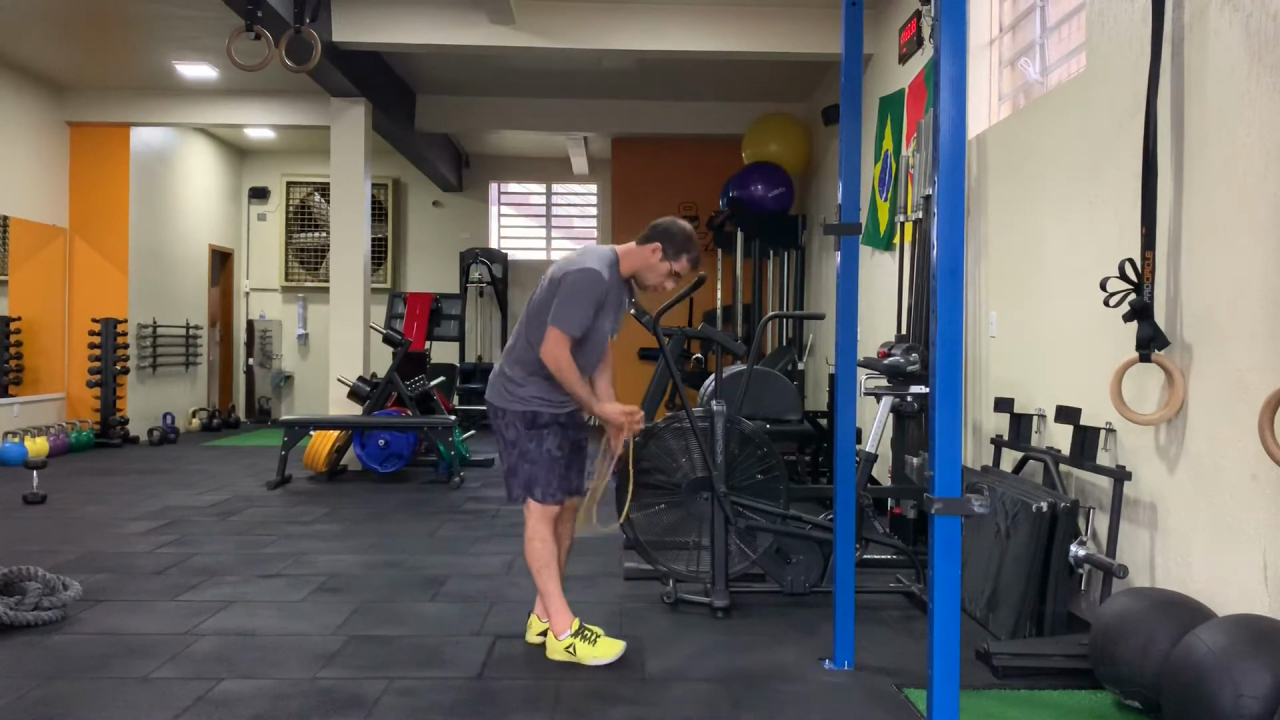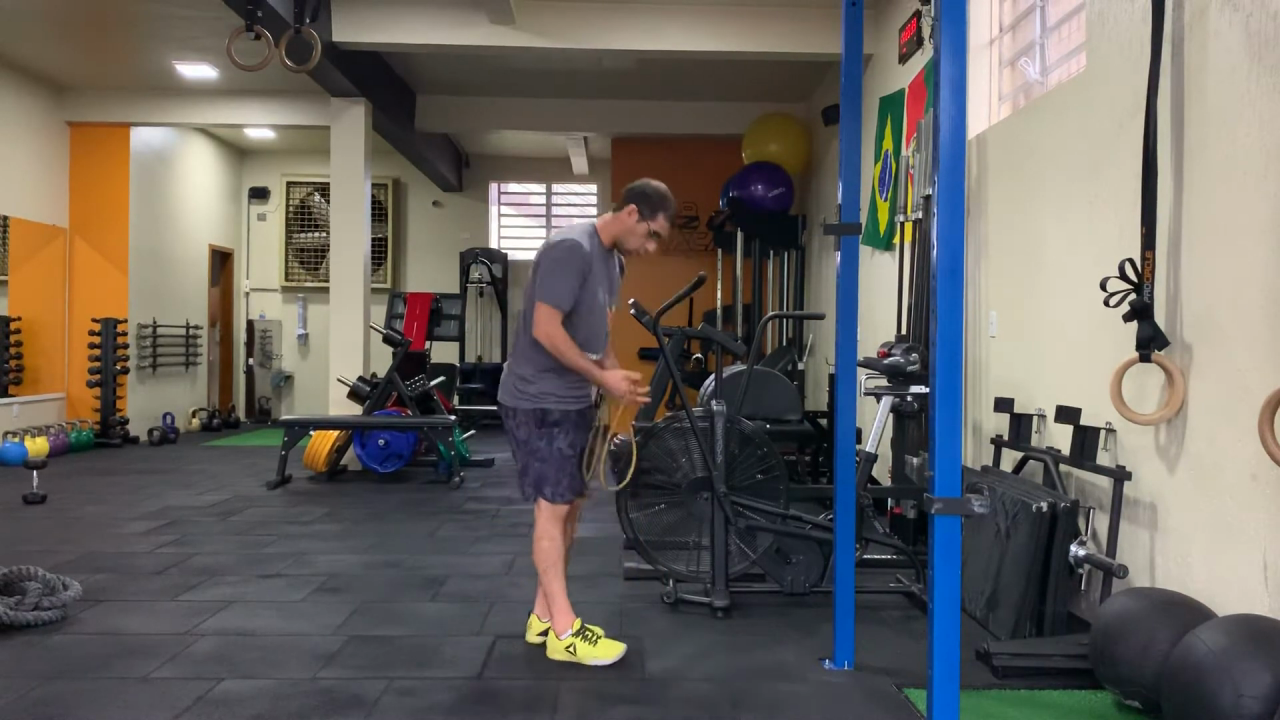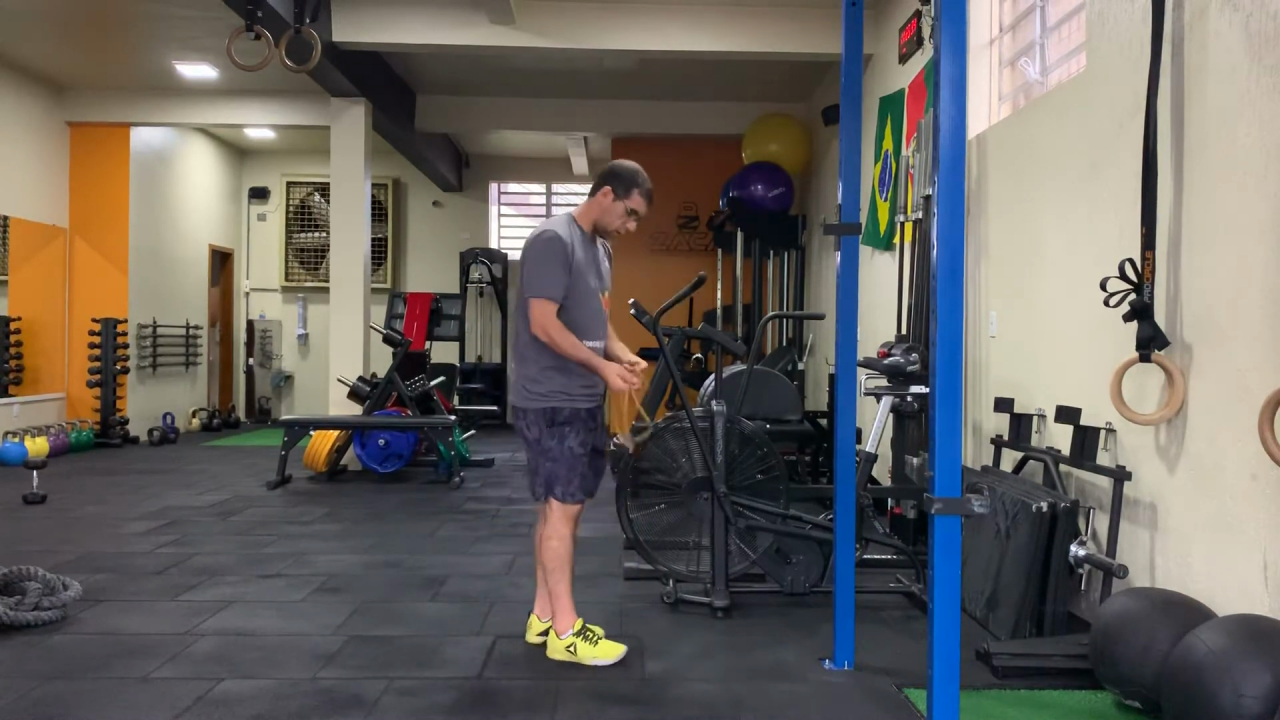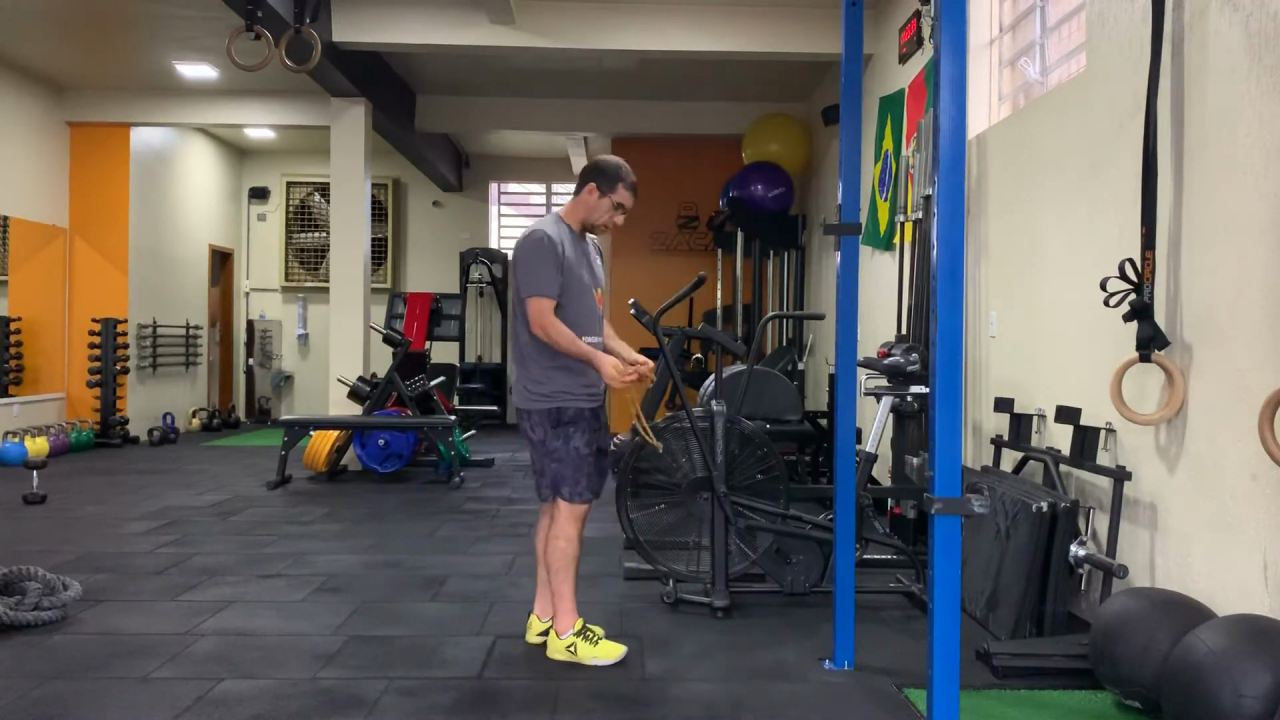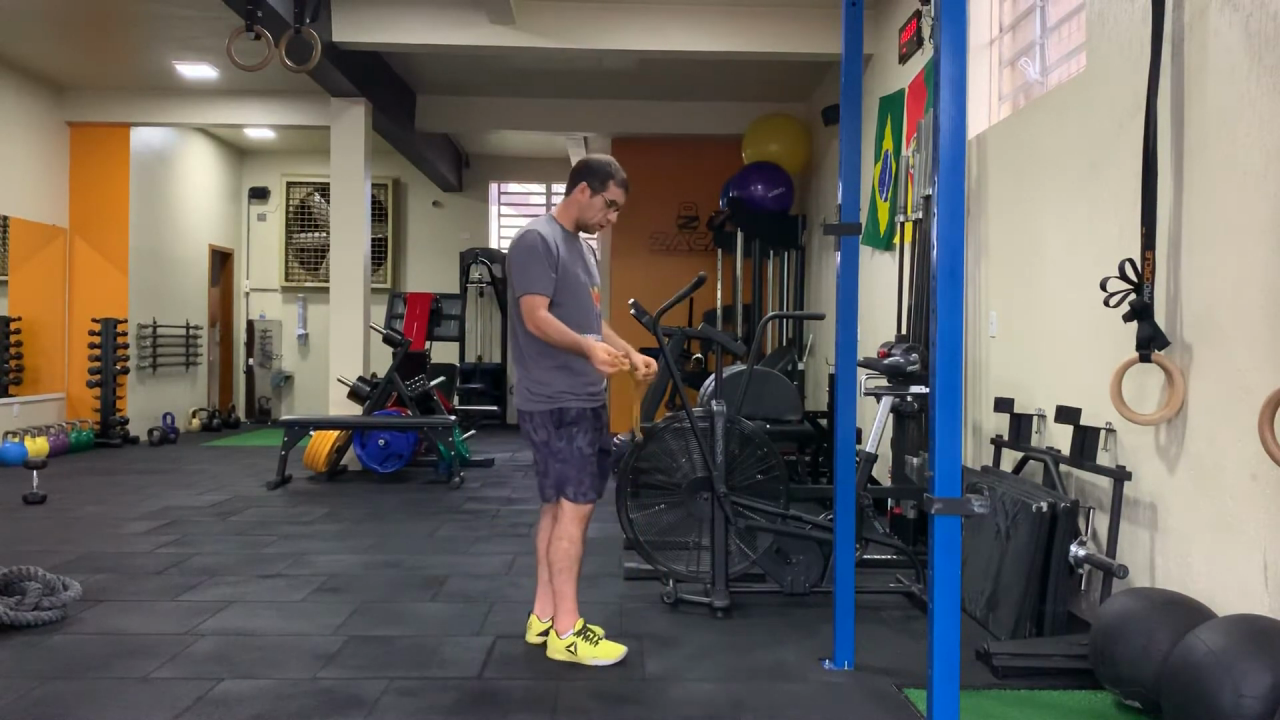
dt=0.2s
person 1, frame 1
left shoulder: (621, 283)
right shoulder: (589, 274)
right elbow: (553, 352)
left wrist: (612, 409)
right wrist: (598, 407)
left hip: (559, 402)
right hip: (525, 401)
left knee: (566, 506)
right knee: (543, 509)
left ankle: (545, 617)
right ankle: (563, 632)
person 1, frame 2
left shoulder: (612, 260)
right shoulder: (570, 248)
right elbow: (546, 329)
left wrist: (617, 372)
right wrist: (601, 378)
left hip: (571, 401)
right hip: (539, 401)
left knee: (564, 506)
right knee: (553, 508)
left ankle: (544, 616)
right ankle: (564, 631)
person 1, frame 3
left shoulder: (599, 248)
right shoulder: (552, 240)
right elbow: (543, 324)
left wrist: (624, 356)
right wrist: (602, 368)
left hip: (581, 400)
right hip: (550, 401)
left knee: (560, 505)
right knee: (563, 508)
left ankle: (545, 615)
right ankle: (564, 631)
person 1, frame 4
left shoulder: (589, 247)
right shoulder: (542, 240)
right elbow: (541, 321)
left wrist: (629, 354)
right wrist: (597, 359)
left hip: (582, 399)
right hip: (553, 402)
left knee: (559, 505)
right knee: (570, 508)
left ankle: (544, 616)
right ankle: (565, 631)
person 1, frame 5
left shoulder: (583, 247)
right shoulder: (536, 241)
right elbow: (535, 317)
left wrist: (632, 355)
right wrist: (587, 349)
left hip: (583, 399)
right hip: (554, 403)
left knee: (559, 505)
right knee: (574, 507)
left ankle: (544, 616)
right ankle: (566, 631)
